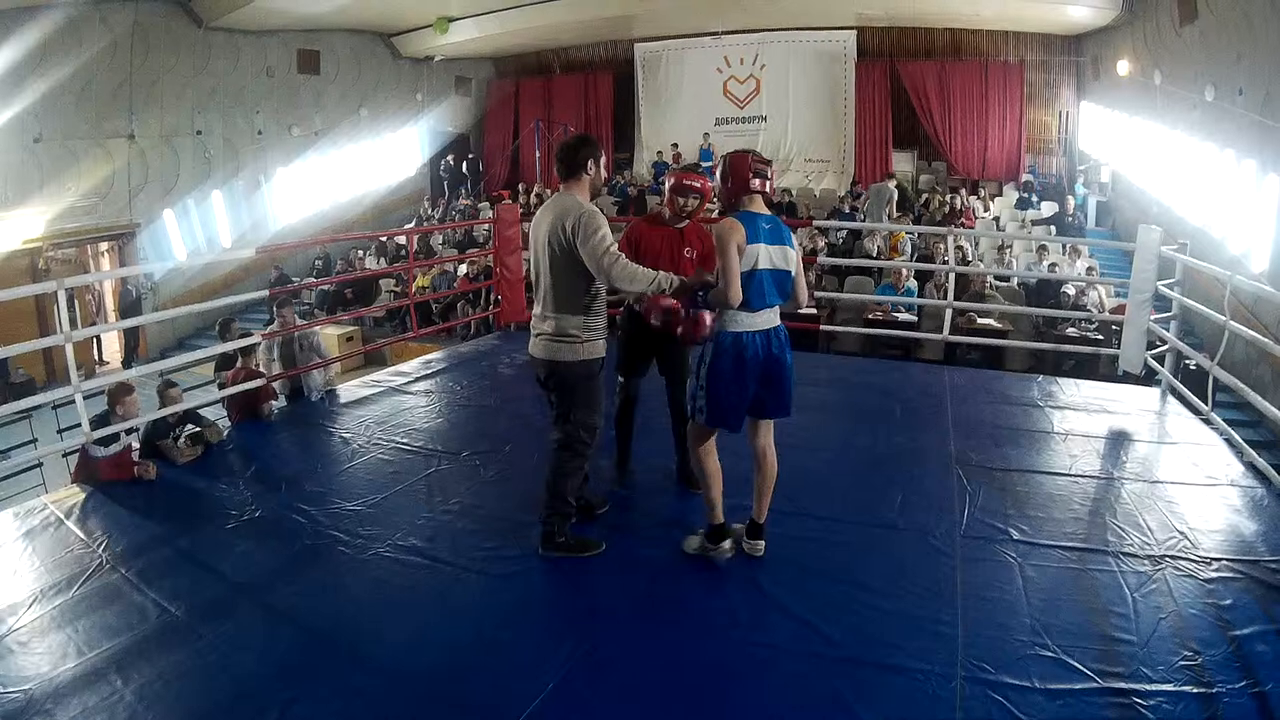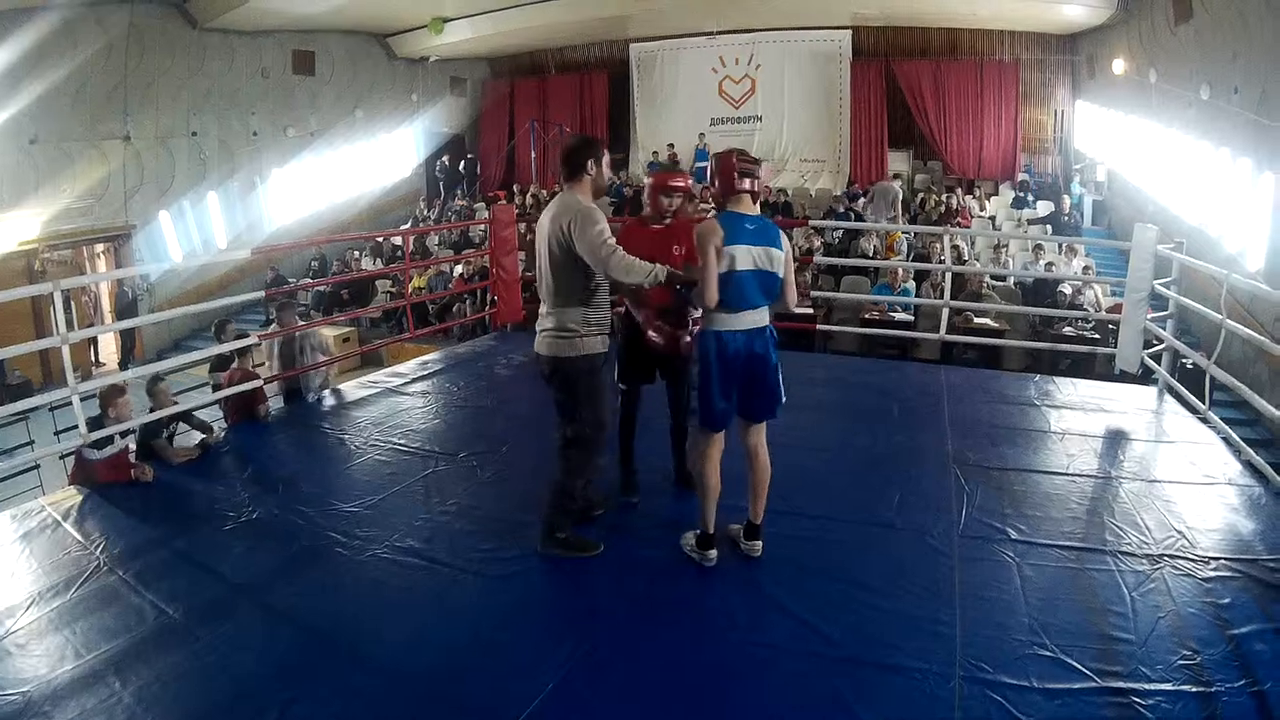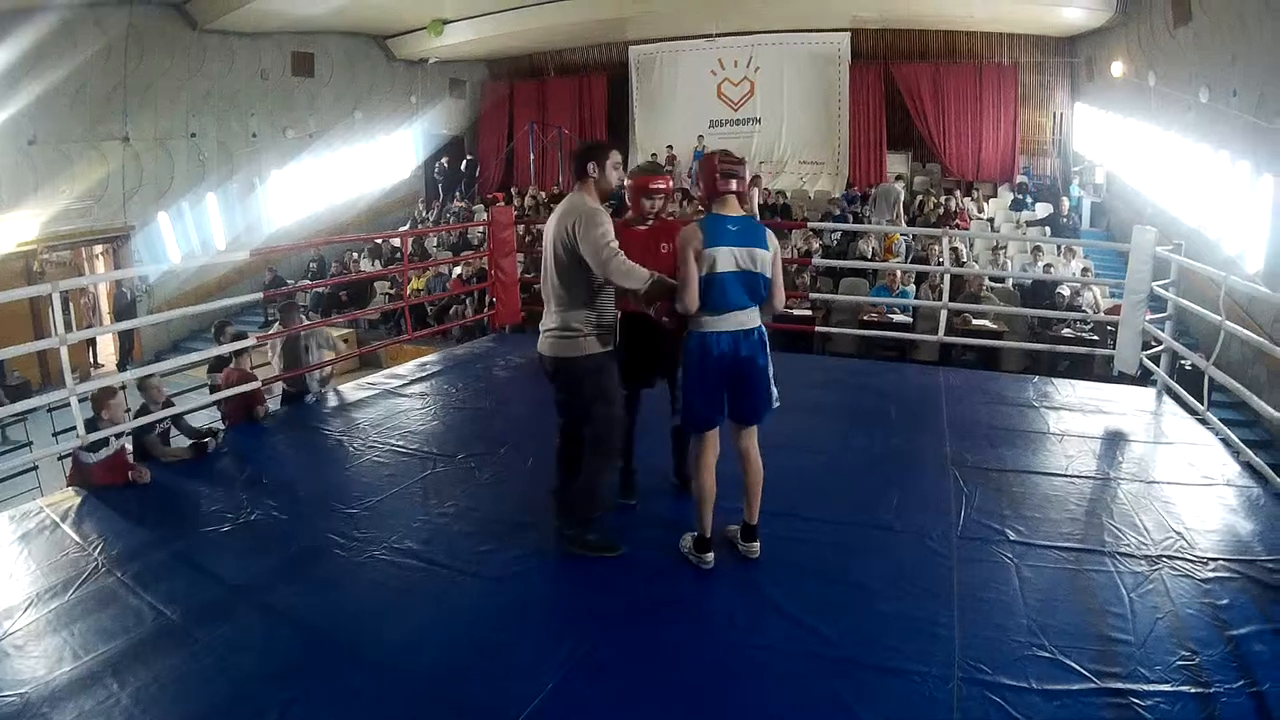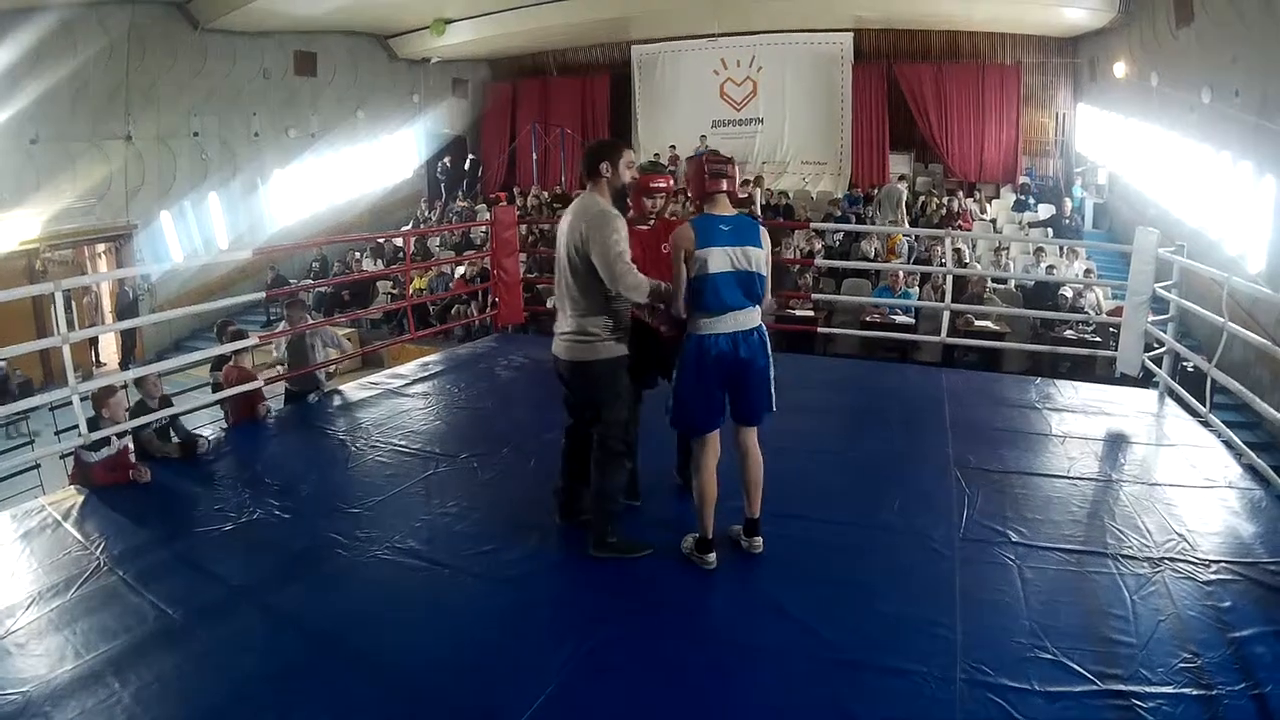
dt=0.2s
person 1, frame 1
left shoulder: (545, 212)
right shoulder: (584, 215)
right elbow: (617, 271)
right wrist: (674, 281)
left hip: (547, 343)
right hip: (574, 348)
left knee: (573, 432)
right knee: (574, 438)
left ankle: (574, 499)
right ankle: (554, 533)
person 1, frame 2
left shoulder: (553, 210)
right shoulder: (582, 213)
right elbow: (616, 264)
right wrist: (670, 275)
left hip: (554, 340)
right hip: (578, 345)
left knee: (574, 430)
right knee: (586, 436)
left ankle: (574, 500)
right ankle: (556, 529)
person 1, frame 3
left shoulder: (563, 211)
right shoulder: (588, 214)
right elbow: (615, 267)
left wrist: (645, 287)
right wrist: (663, 283)
left hip: (558, 342)
right hip: (584, 346)
left knee: (573, 430)
right knee: (605, 437)
left ankle: (570, 508)
right ankle: (580, 527)
person 1, frame 4
left shoulder: (575, 210)
right shoulder: (603, 217)
right elbow: (623, 278)
left wrist: (646, 290)
right wrist: (664, 290)
left hip: (570, 345)
right hip: (600, 349)
left knee: (580, 429)
right knee: (614, 441)
left ankle: (570, 505)
right ankle: (604, 534)
person 2, frame 1
left shoulder: (729, 227)
right shoulder: (786, 232)
left elbow: (731, 296)
right elbow: (799, 299)
left wrist: (704, 295)
left hip: (734, 341)
right hip: (772, 339)
left knee: (702, 437)
right knee: (763, 440)
left ankle: (716, 532)
right ankle: (756, 531)
person 2, frame 2
left shoulder: (711, 229)
right shoulder: (777, 234)
left elbow: (709, 299)
right elbow: (789, 301)
left hip: (720, 342)
right hip: (760, 340)
left knee: (711, 444)
right knee: (756, 439)
left ankle: (706, 540)
right ankle: (753, 532)
person 2, frame 3
left shoulder: (693, 234)
right shoulder: (765, 235)
left elbow: (689, 304)
right elbow: (776, 303)
left wrist: (676, 299)
left hip: (707, 344)
right hip: (751, 341)
left knee: (706, 446)
right knee: (748, 440)
left ankle: (703, 543)
right ankle: (750, 533)
person 2, frame 4
left shoulder: (686, 234)
right shoulder: (758, 232)
left elbow: (680, 308)
right elbow: (764, 300)
left wrist: (677, 304)
left hip: (706, 346)
right hip: (750, 340)
left knee: (706, 448)
right knee: (748, 438)
left ankle: (705, 544)
right ankle: (752, 529)
person 3, frame 1
left shoulder: (702, 237)
right shoulder: (640, 228)
right wrist: (643, 304)
right hip: (638, 320)
left knee: (679, 398)
right knee: (628, 395)
left ankle: (684, 465)
right ankle: (622, 464)
person 3, frame 2
left shoulder: (688, 233)
right shoulder: (629, 232)
left wrist: (687, 327)
right wrist: (644, 320)
left hip: (675, 324)
right hip: (637, 325)
left knee: (680, 400)
right knee: (629, 401)
left ankle: (681, 467)
right ankle: (627, 473)
person 3, frame 3
left shoulder: (673, 231)
right shoulder: (616, 236)
right wrist: (654, 310)
left hip: (671, 324)
right hip: (635, 326)
left knee: (682, 397)
right knee: (628, 404)
left ankle: (681, 467)
right ankle: (626, 474)
person 3, frame 4
left shoulder: (674, 231)
right wrist: (654, 316)
left hip: (674, 325)
right hip: (637, 328)
right knee: (631, 404)
left ankle: (685, 468)
right ankle: (630, 476)
